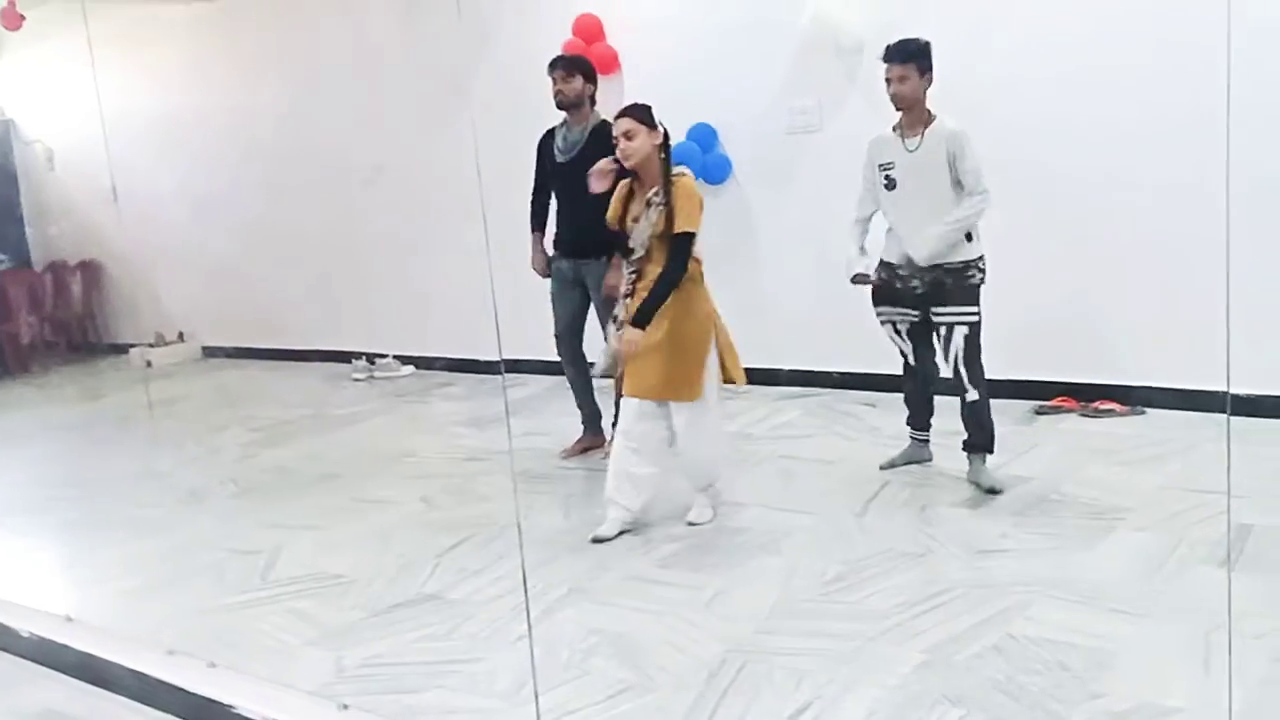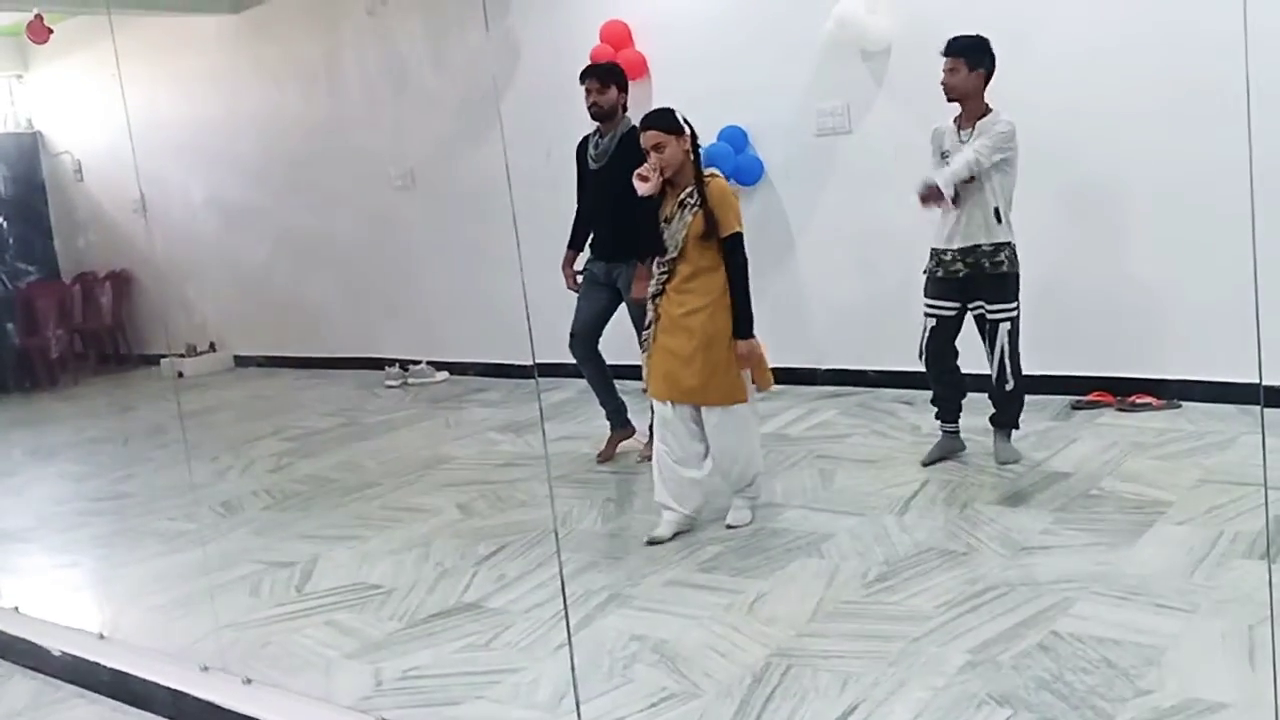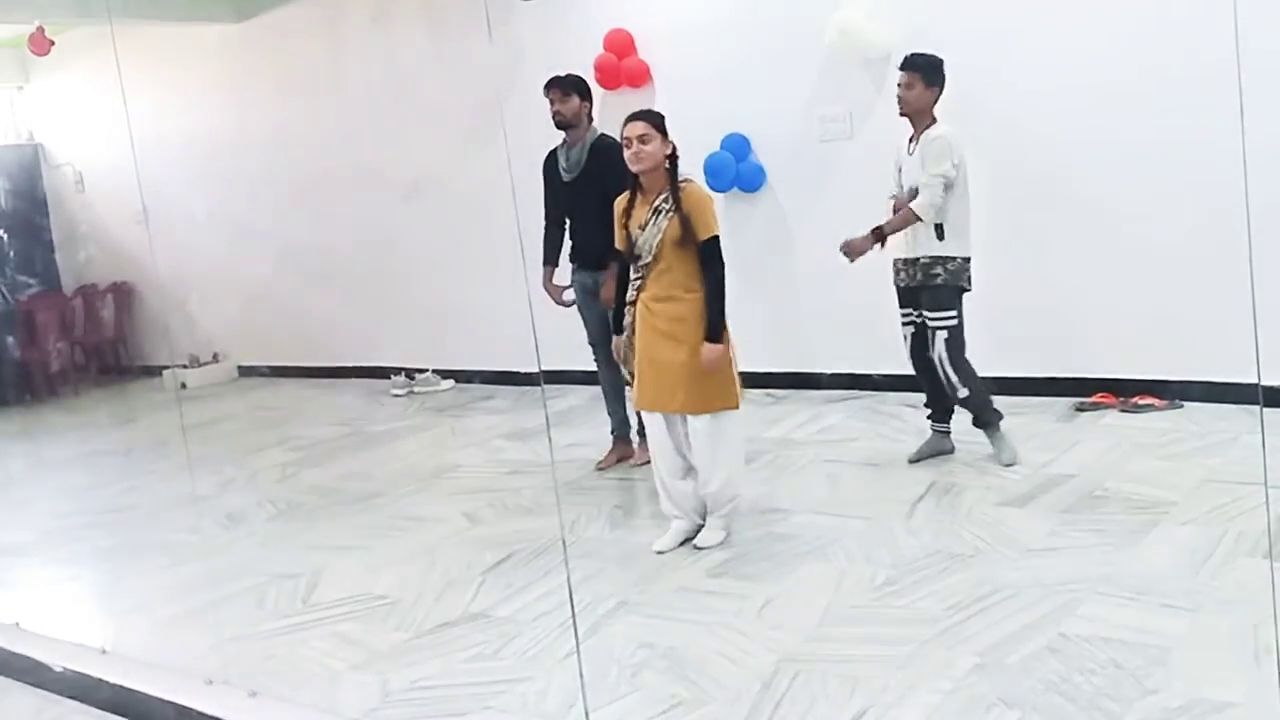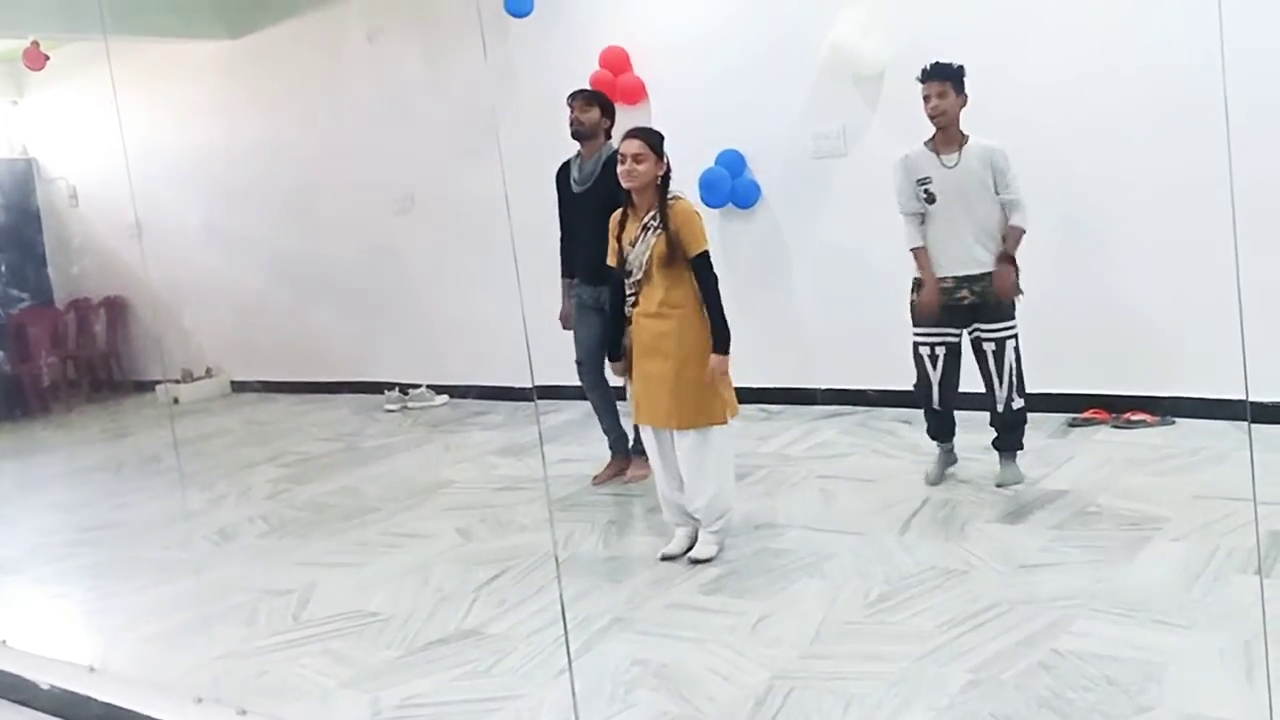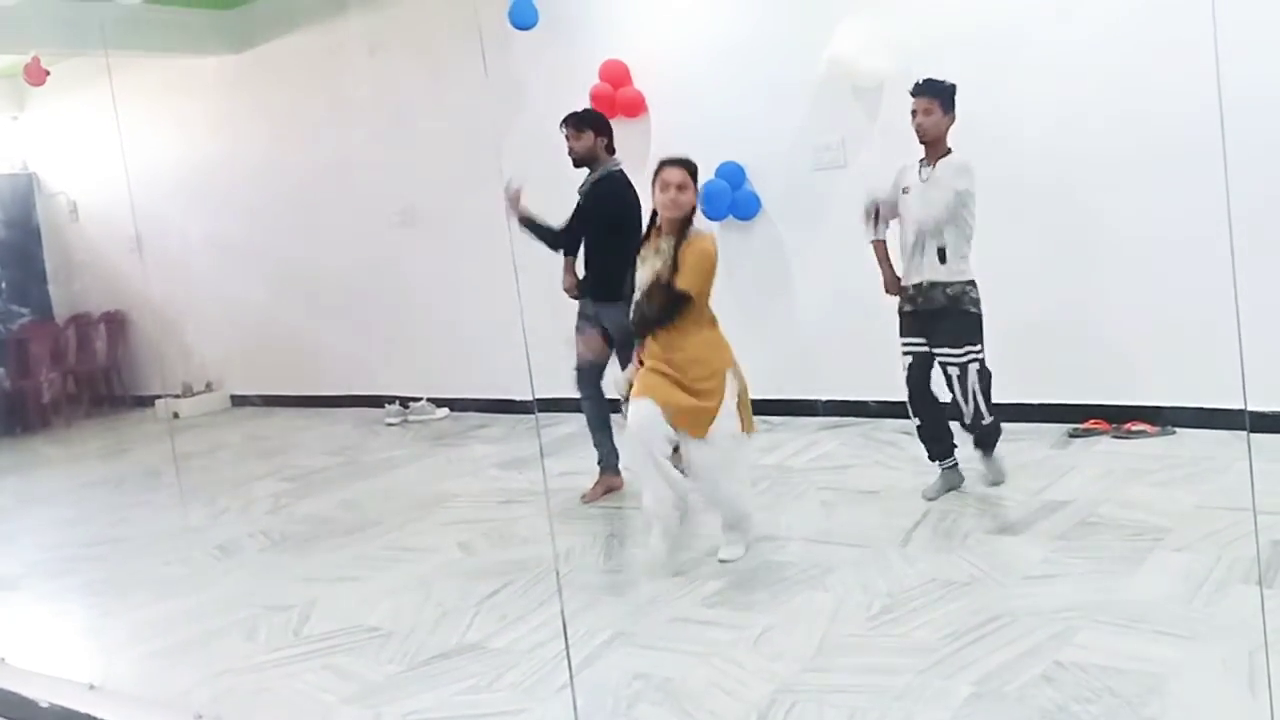
dt=1s
person 1, frame 1
left shoulder: (682, 189)
right shoulder: (625, 193)
left elbow: (676, 266)
left wrist: (640, 323)
right wrist: (598, 197)
left hip: (683, 315)
right hip: (639, 316)
left knee: (692, 413)
right knee: (636, 418)
left ankle: (704, 493)
right ankle: (623, 507)
person 1, frame 2
left shoulder: (715, 191)
right shoulder: (659, 193)
left elbow: (737, 264)
left wrist: (744, 331)
right wrist: (643, 199)
left hip: (713, 320)
right hip: (670, 321)
left knee: (725, 416)
right knee: (671, 420)
left ankle: (744, 495)
right ankle: (677, 509)
person 1, frame 3
left shoulder: (691, 196)
right shoulder: (625, 205)
left elbow: (714, 268)
left wrist: (716, 334)
right wrist: (619, 329)
left hip: (693, 324)
right hip: (649, 328)
left knee: (706, 425)
right knee: (663, 429)
left ankle: (718, 514)
right ankle: (684, 515)
person 1, frame 4
left shoulder: (680, 213)
right shoulder: (619, 221)
left elbow: (707, 282)
right elbow: (619, 290)
left wrist: (720, 346)
right wrist: (616, 350)
left hip: (685, 339)
right hip: (644, 343)
left knee: (697, 435)
right knee: (659, 438)
left ankle: (711, 527)
right ankle: (682, 524)
person 1, frame 5
left shoulder: (700, 246)
right shoulder: (648, 240)
left elbow: (669, 307)
right wrist: (639, 351)
left hip: (703, 362)
right hip: (657, 361)
left knee: (712, 459)
right knee: (640, 435)
left ankle: (736, 528)
right ankle: (666, 510)
person 2, frame 1
left shoulder: (951, 137)
right shoulder: (879, 147)
left elbow: (978, 200)
right elbow: (865, 209)
left wrist: (928, 244)
right wrist: (857, 259)
left hip: (954, 269)
right hip: (898, 272)
left knee: (965, 366)
right knee: (915, 362)
left ankle: (978, 460)
right ankle: (918, 441)
person 2, frame 2
left shoulder: (1000, 128)
right shoulder: (940, 134)
left elbow: (969, 162)
left wrist: (942, 187)
right wrist: (941, 191)
left hip: (992, 256)
right hip: (946, 256)
left knee: (1002, 351)
right knee: (935, 346)
left ankle: (1003, 433)
right ankle: (949, 432)
person 2, frame 3
left shoulder: (942, 139)
right shoulder: (904, 147)
left elbow: (929, 203)
left wrist: (873, 237)
right wrist: (903, 203)
left hip: (943, 262)
right hip: (910, 263)
left knee: (944, 352)
right knee: (921, 354)
left ankle: (993, 428)
right ankle: (941, 432)
person 2, frame 4
left shoulder: (990, 155)
right shoulder: (911, 163)
left elbow: (1015, 212)
right elbow: (914, 228)
left wrist: (1007, 262)
right wrist: (926, 282)
left hip: (988, 282)
right hip: (937, 285)
left knee: (1004, 373)
right knee: (932, 378)
left ankle: (1008, 455)
right ankle: (945, 449)
person 2, frame 5
left shoulder: (958, 170)
right shoulder: (907, 174)
left elbow: (925, 215)
right elbow: (882, 222)
left wrist: (886, 208)
right wrist: (888, 269)
left hip: (953, 294)
right hip: (913, 296)
left knee: (968, 384)
right knee: (918, 388)
left ankle: (989, 450)
right ankle: (947, 468)
person 3, frame 1
left shoulder: (607, 137)
right shoulder: (549, 141)
right elbow: (540, 196)
left wrist: (618, 262)
right wrist: (537, 243)
left hip: (603, 259)
right hip: (565, 260)
right knee: (567, 344)
right ankle: (592, 428)
person 3, frame 2
left shoulder: (639, 145)
right shoulder: (585, 148)
left elbow: (652, 213)
left wrist: (644, 272)
right wrist: (570, 258)
left hip: (635, 264)
right hip: (599, 264)
right knee: (580, 341)
left ankle: (659, 431)
right ankle: (619, 422)
person 3, frame 3
left shoulder: (608, 150)
right shoulder: (553, 161)
right elbow: (554, 222)
right wrist: (548, 275)
right hip: (583, 273)
right knee: (603, 355)
left ankle: (646, 437)
right ankle: (621, 439)
person 3, frame 4
left shoulder: (619, 167)
right shoulder: (566, 173)
right elbow: (568, 236)
right wrist: (566, 294)
right hip: (585, 289)
right knee: (588, 370)
left ankle: (641, 453)
right ankle: (619, 452)
person 3, frame 5
left shoulder: (612, 189)
right shoulder: (596, 186)
left elbow: (564, 239)
right elbow: (572, 239)
left wrist: (521, 215)
right wrist: (570, 271)
left hip: (623, 302)
right hip: (594, 302)
right knee: (588, 383)
right ankle: (609, 471)
